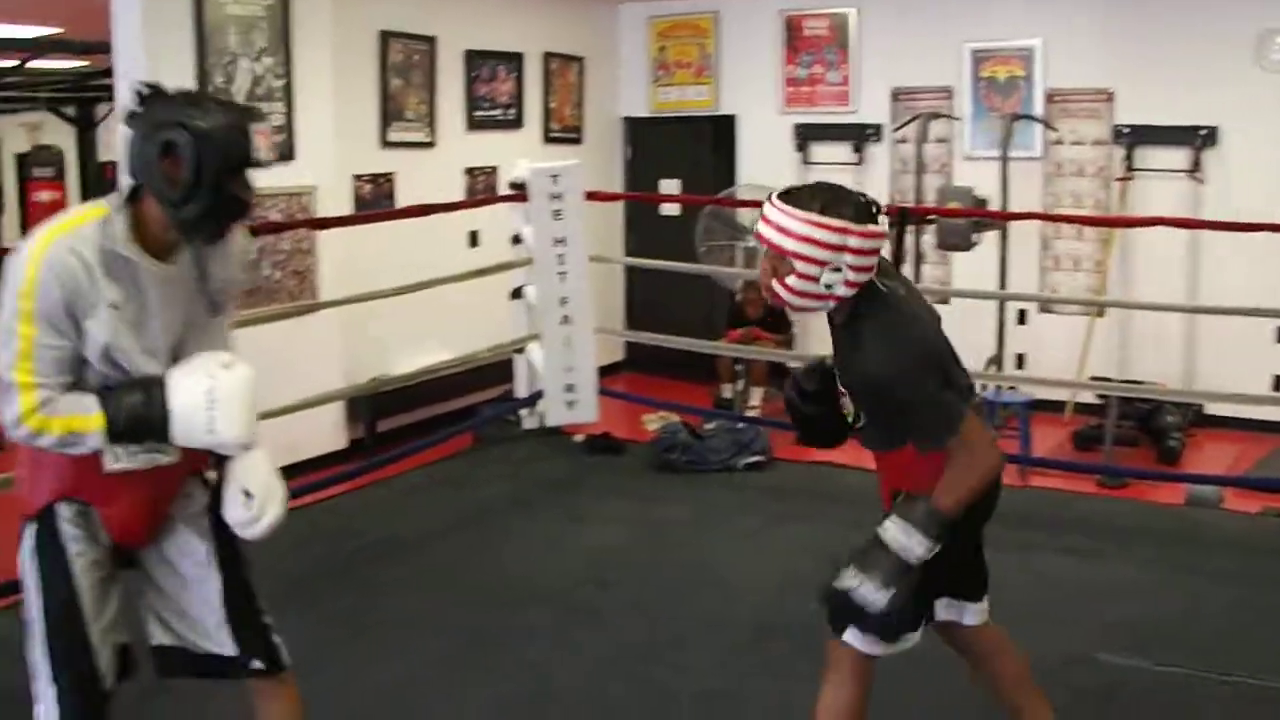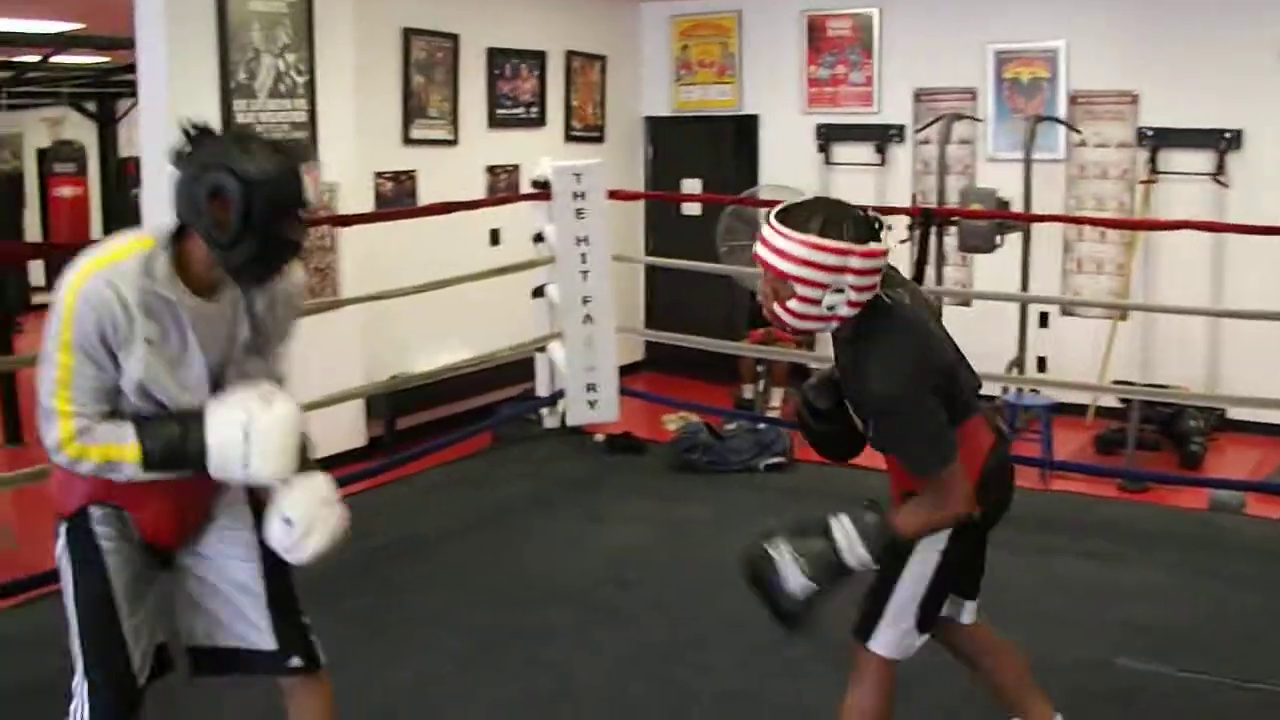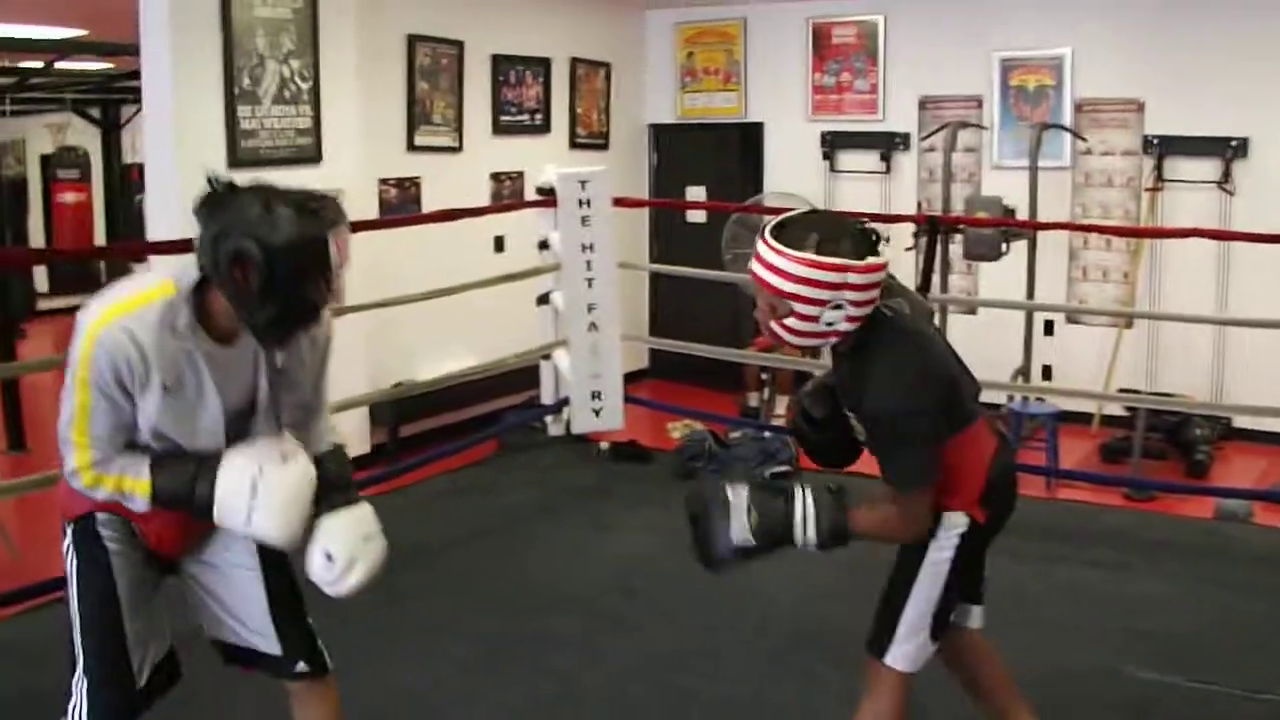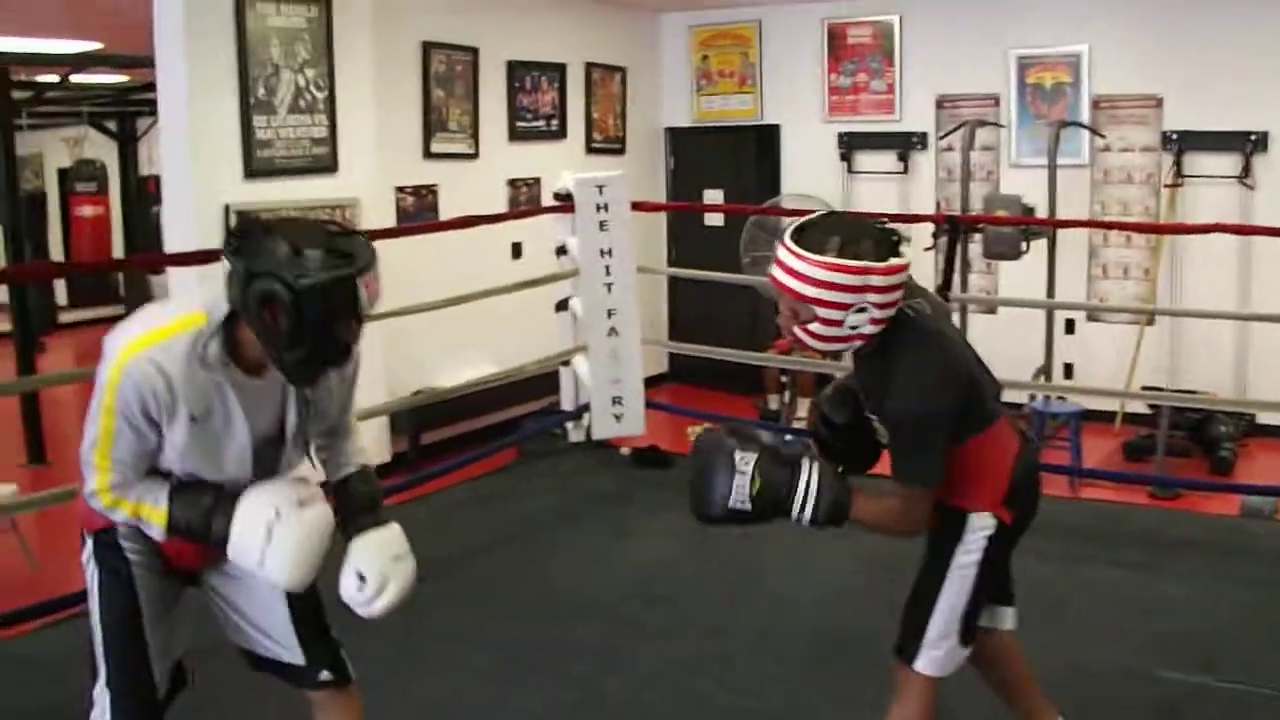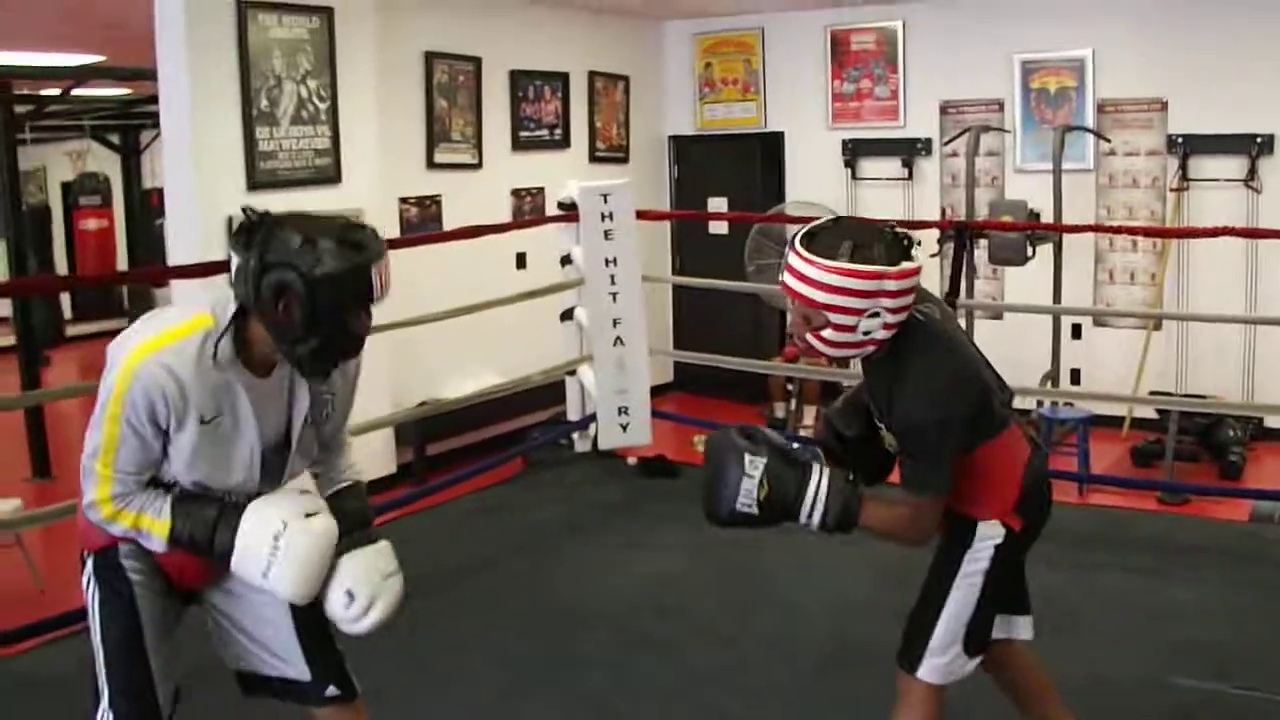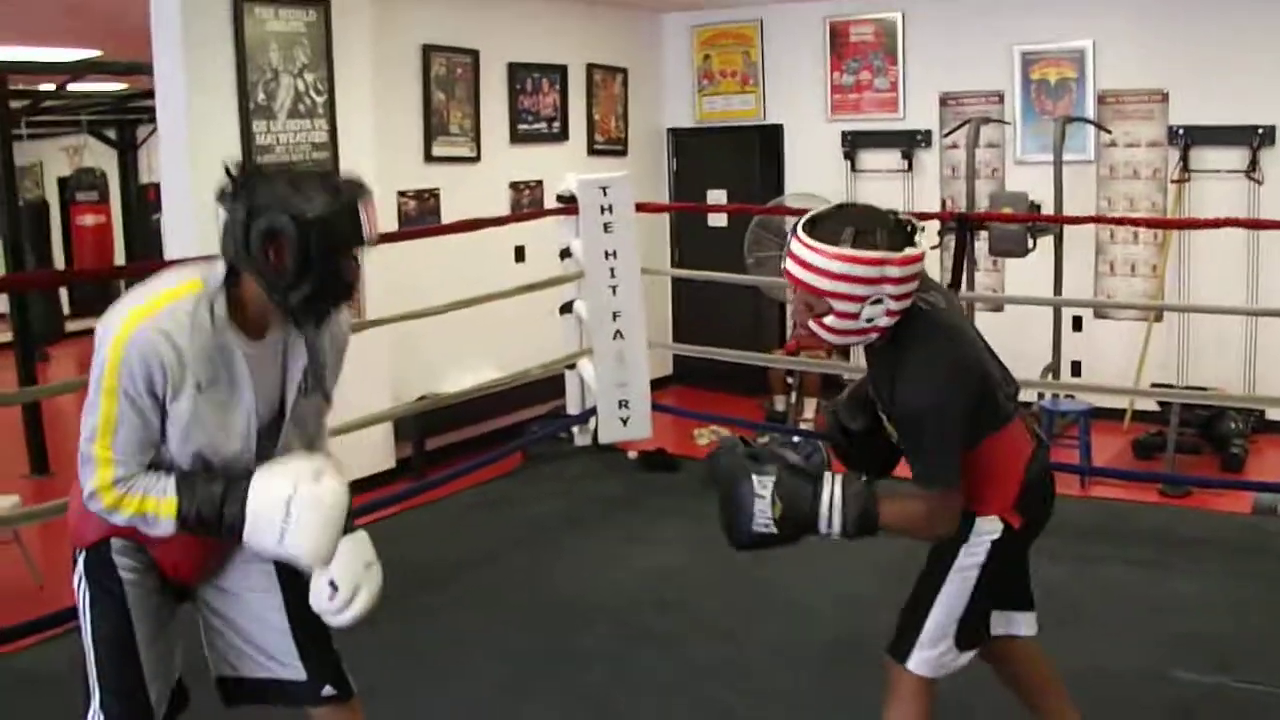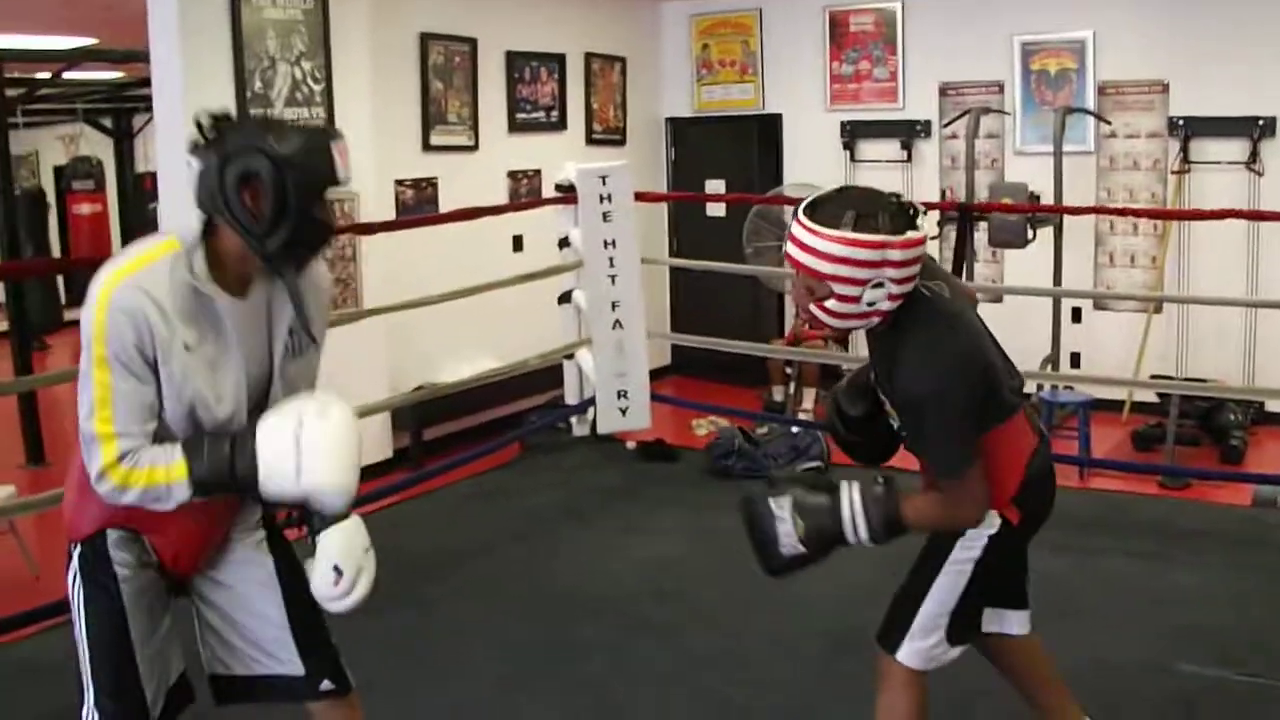
dt=0.1s
person 1, frame 1
left shoulder: (217, 246)
right shoulder: (59, 256)
left wrist: (241, 446)
right wrist: (159, 410)
left hip: (176, 477)
right hip: (76, 490)
left knee: (257, 656)
person 1, frame 2
left shoulder: (272, 279)
right shoulder: (99, 286)
right elbow: (68, 436)
left wrist: (296, 468)
right wrist: (200, 441)
left hip: (214, 486)
right hip: (109, 495)
left knee: (296, 658)
person 1, frame 3
left shoulder: (301, 323)
right shoulder: (117, 328)
left elbow: (304, 413)
right elbow: (89, 464)
left wrist: (340, 496)
right wrist: (207, 486)
left hip: (236, 506)
right hip: (118, 510)
left knee: (302, 665)
person 1, frame 4
left shoulder: (324, 353)
right shoulder: (146, 355)
left elbow: (333, 431)
right elbow: (110, 485)
left wrist: (368, 518)
right wrist: (219, 524)
left hip: (256, 525)
right hip: (139, 522)
left knee: (328, 679)
person 1, frame 5
left shoulder: (331, 353)
right shoulder: (153, 360)
right elbow: (109, 498)
left wrist: (357, 532)
right wrist: (225, 533)
left hip: (256, 532)
right hip: (136, 540)
person 1, frame 6
left shoulder: (319, 319)
right shoulder: (147, 329)
right elbow: (109, 489)
left wrist: (336, 526)
right wrist: (236, 508)
left hip: (240, 522)
right hip: (128, 532)
person 1, frame 7
left shoulder: (303, 281)
right shoulder: (130, 293)
right elbow: (114, 469)
left wrist: (330, 509)
right wrist: (251, 460)
left hip: (235, 511)
right hip: (125, 524)
person 2, frame 1
left shoulder: (885, 353)
right shoulder: (872, 285)
left elbow: (980, 455)
left wrist: (900, 540)
right wrist: (830, 381)
left hip: (937, 491)
right hip: (937, 479)
left knee: (851, 650)
right knee: (963, 620)
person 2, frame 2
left shoulder: (890, 377)
right shoulder: (879, 288)
left elbow: (951, 500)
left wrist: (841, 547)
right wrist: (839, 383)
left hip: (965, 487)
right hip: (966, 459)
left knee: (875, 655)
right knee: (953, 619)
person 2, frame 3
left shoulder: (890, 390)
right shoulder: (875, 292)
left elbow: (909, 516)
right elbow: (920, 313)
left wrist: (786, 514)
right wrist: (832, 390)
left hip: (963, 496)
right hip: (968, 467)
left knee: (890, 664)
right knee: (949, 624)
person 2, frame 4
left shoulder: (914, 390)
right shoulder: (893, 297)
left elbow: (911, 513)
right elbow: (935, 311)
left wrist: (795, 487)
right wrist: (854, 392)
left hip: (984, 499)
right hip: (983, 472)
left knee: (919, 667)
right knee: (978, 627)
person 2, frame 5
left shoulder: (924, 397)
right shoulder: (904, 304)
left elbow: (920, 521)
left wrist: (804, 491)
right wrist: (864, 404)
left hip: (993, 506)
right hip: (994, 480)
left knee: (923, 674)
right knee: (993, 635)
person 2, frame 6
left shoulder: (926, 387)
right shoulder: (911, 289)
left elbow: (939, 514)
left wrist: (814, 502)
right wrist: (871, 393)
left hip: (994, 502)
right hip: (996, 476)
left knee: (911, 667)
right knee: (998, 632)
person 2, frame 7
left shoulder: (929, 375)
right shoulder: (913, 282)
left elbow: (964, 506)
left wrist: (838, 514)
right wrist: (872, 383)
left hip: (997, 496)
right hip: (1008, 471)
left knee: (901, 661)
right knee: (994, 626)
